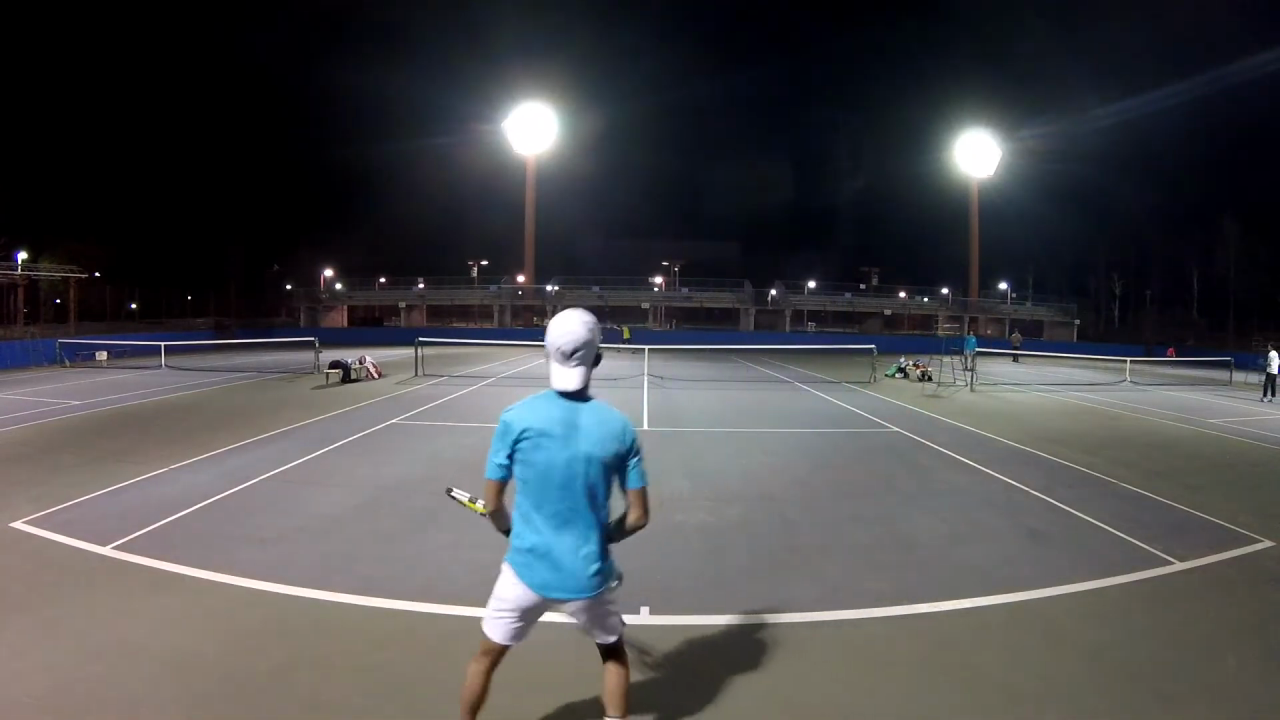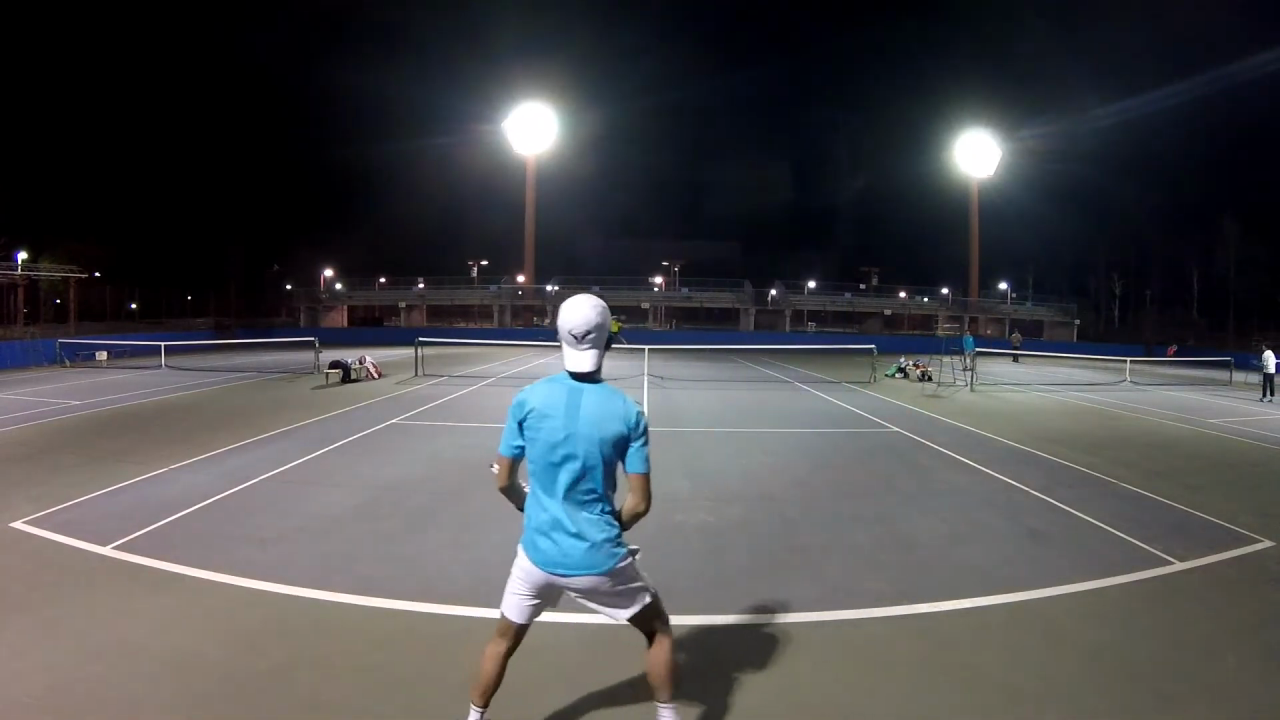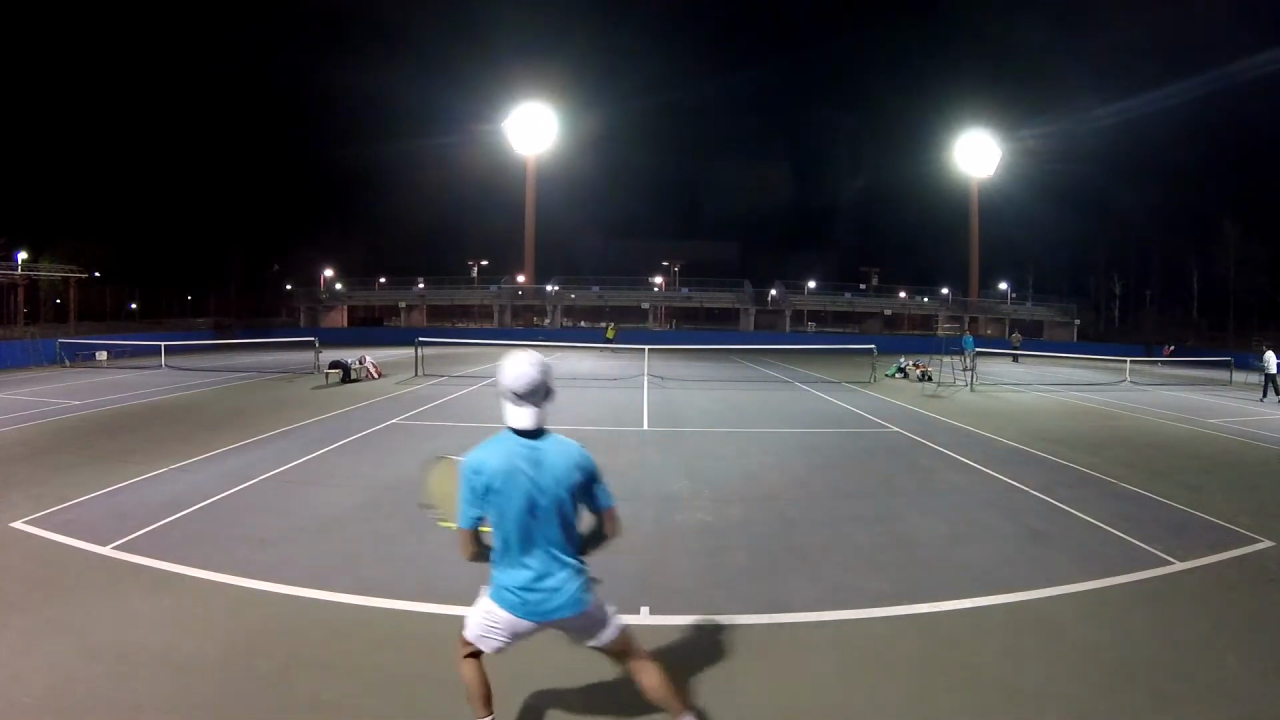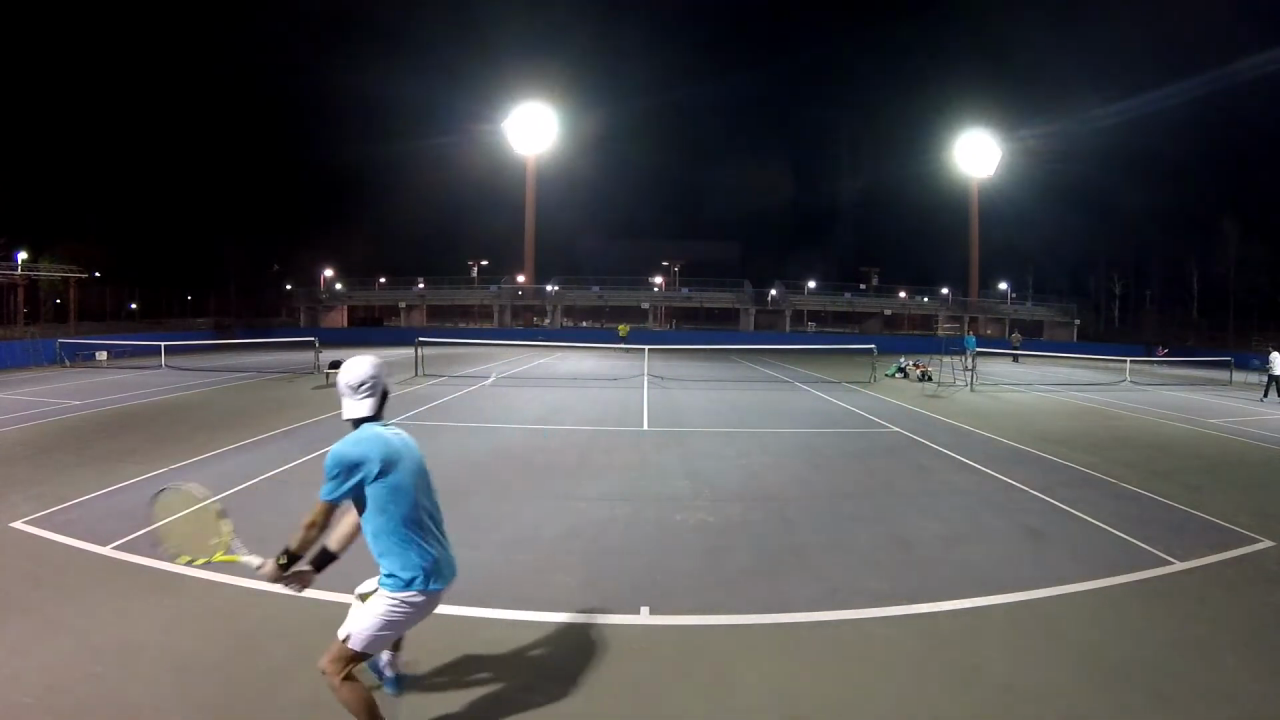
dt=0.4s
person 1, frame 1
left shoulder: (516, 418)
right shoulder: (619, 427)
left elbow: (492, 506)
right elbow: (638, 517)
left hip: (528, 571)
right hip: (588, 577)
left knee: (485, 657)
right knee: (614, 654)
person 1, frame 2
left shoulder: (528, 399)
right shoulder: (627, 412)
left elbow: (503, 482)
right elbow: (639, 503)
left hip: (539, 553)
right hip: (599, 559)
left knee: (504, 640)
right knee: (658, 631)
person 1, frame 3
left shoulder: (478, 462)
right shoulder: (576, 456)
left elbow: (470, 550)
right elbow: (610, 529)
left hip: (512, 599)
right hip: (571, 595)
left knee: (468, 650)
right knee: (635, 658)
person 1, frame 4
left shoulder: (350, 451)
right shoulder: (397, 443)
left elbow: (317, 522)
left wrist: (281, 562)
right wrist: (314, 566)
left hip: (410, 585)
right hip: (434, 572)
left knee: (334, 668)
right ankle: (388, 665)
